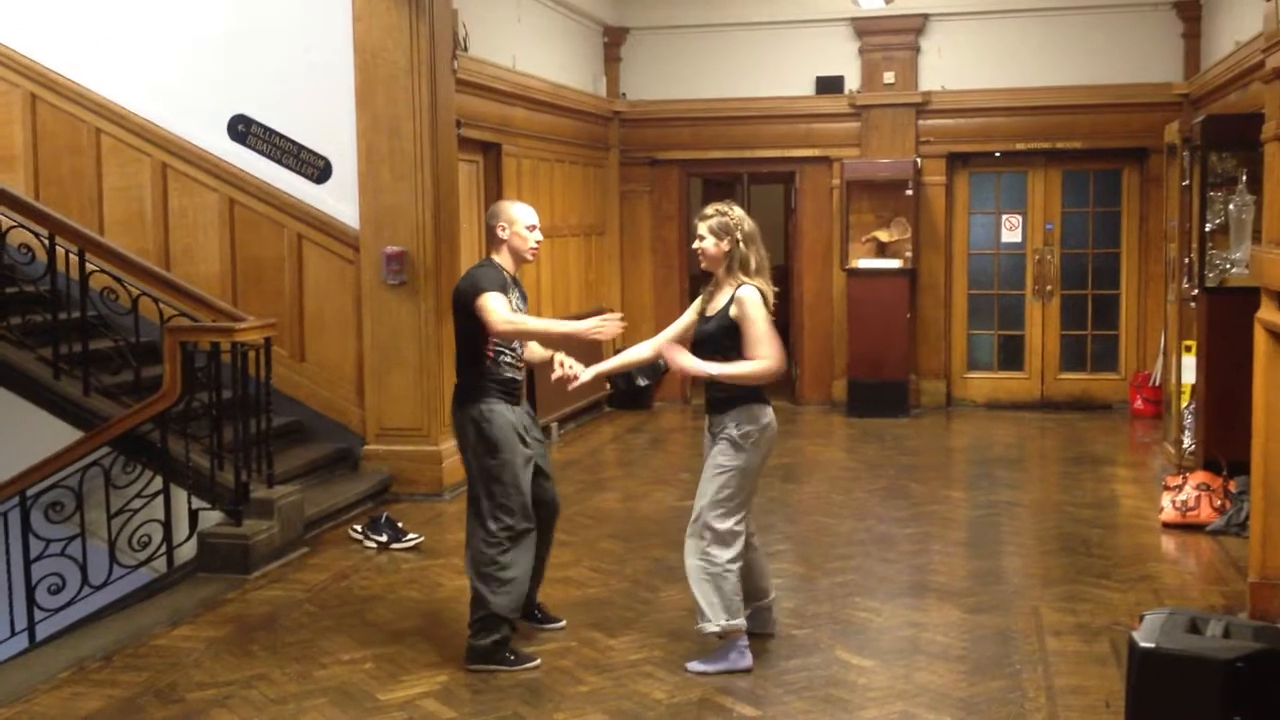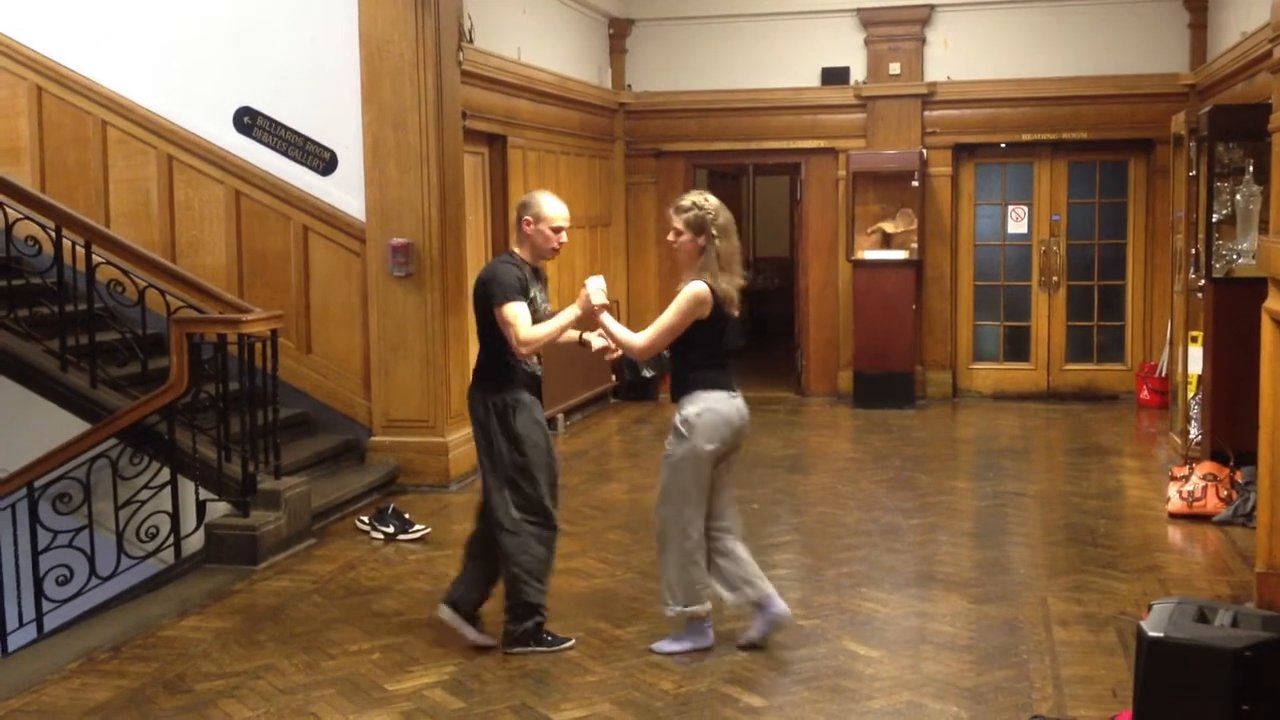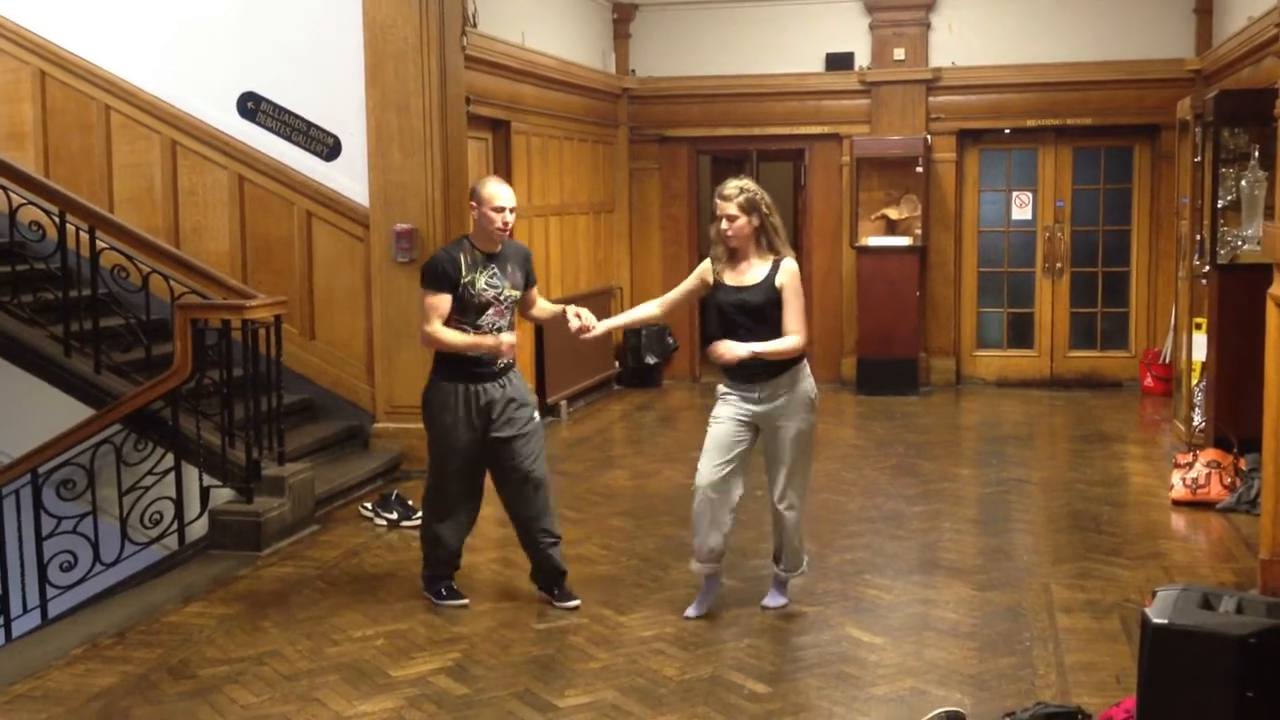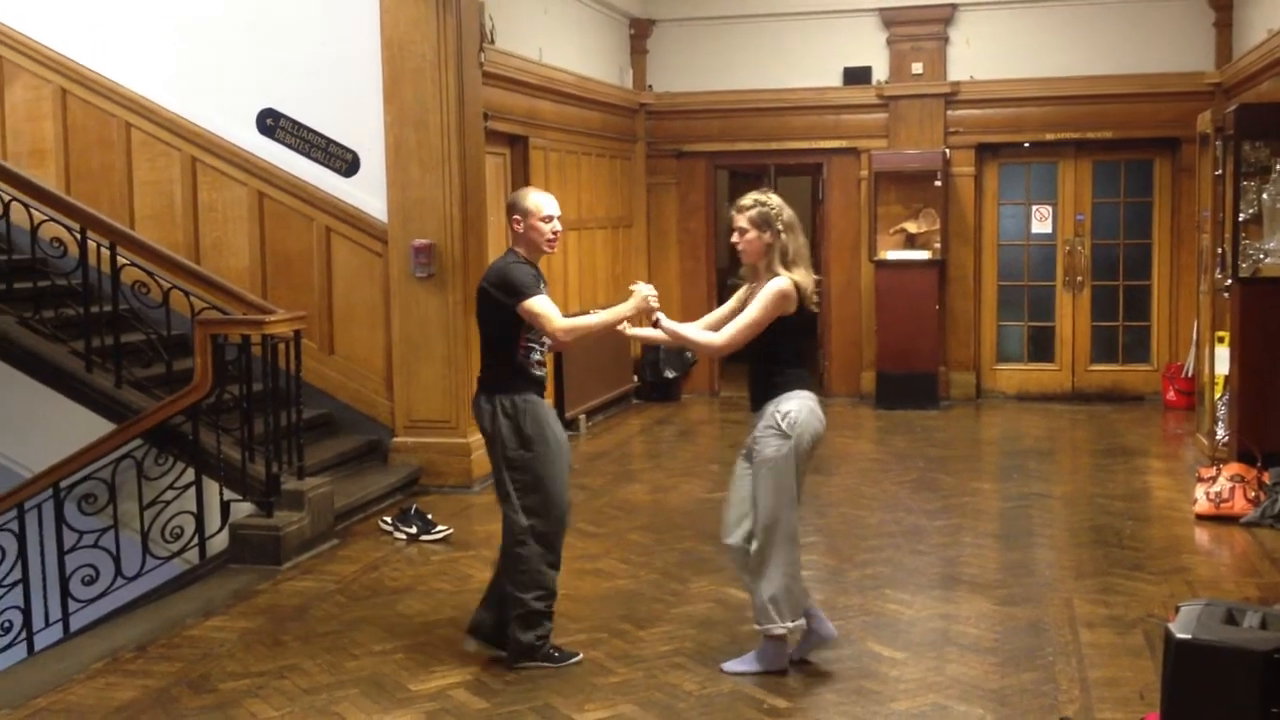
dt=1s
person 1, frame 1
left shoulder: (747, 296)
right shoulder: (711, 296)
left elbow: (771, 365)
right elbow: (659, 346)
left wrist: (703, 368)
right wrist: (596, 370)
left hip: (744, 425)
right hip: (724, 424)
left knee: (709, 533)
right knee: (730, 526)
left ankle: (733, 646)
right ankle: (757, 609)
person 1, frame 2
left shoulder: (698, 292)
right shoulder: (711, 284)
left elbow: (643, 348)
right elbow: (671, 336)
left wrist: (601, 314)
right wrist: (613, 337)
left hip: (704, 410)
right hip: (721, 406)
left knee: (676, 521)
right knee: (716, 519)
left ankle: (695, 626)
right ankle: (765, 603)
person 1, frame 3
left shoulder: (784, 268)
right shoulder: (714, 268)
left elbow: (796, 340)
right elbow: (659, 307)
left wrist: (746, 348)
right wrist: (606, 324)
left hip: (787, 391)
right hip: (735, 393)
left knee: (785, 494)
right knee: (709, 483)
left ankle: (783, 577)
right ankle: (709, 579)
person 1, frame 4
left shoulder: (782, 287)
right shoulder: (755, 287)
left elbow: (719, 343)
right elbow: (703, 327)
left wrist: (661, 322)
right wrist: (642, 331)
left hip: (789, 415)
right hip: (775, 417)
left knee: (772, 531)
right knee: (743, 532)
left ankle: (775, 645)
right ankle: (810, 622)
person 2, frame 1
left shoulder: (513, 285)
right shoulder: (482, 278)
right elbow: (501, 326)
left wrist: (554, 358)
right wrist: (580, 328)
left hip: (513, 410)
right hip: (485, 413)
left knee: (539, 507)
right knee: (505, 521)
left ankle: (521, 600)
right ankle: (487, 643)
person 2, frame 2
left shoulder: (534, 271)
right shoulder: (501, 275)
right elbow: (522, 341)
left wrist: (584, 337)
right wrist: (575, 310)
left hip: (520, 398)
right hip: (502, 400)
left knee: (508, 508)
right knee: (528, 512)
left ankle: (462, 603)
right ankle: (524, 627)
person 2, frame 3
left shoulder: (519, 255)
right shoulder: (446, 262)
left elbow: (532, 307)
right elbow: (431, 330)
left wrist: (565, 312)
right wrist: (485, 344)
left hip: (506, 384)
right hip: (455, 388)
left knee: (529, 476)
right knee: (452, 485)
left ankle: (551, 576)
right ankle: (438, 576)
person 2, frame 4
left shoulder: (528, 274)
right shoulder: (509, 274)
left elbow: (546, 336)
right elbow: (559, 329)
left wrist: (607, 318)
right wrist: (627, 310)
left hip: (523, 403)
right hip: (510, 406)
left knee: (536, 518)
right knee: (534, 520)
left ankle: (494, 623)
right ankle: (527, 640)
